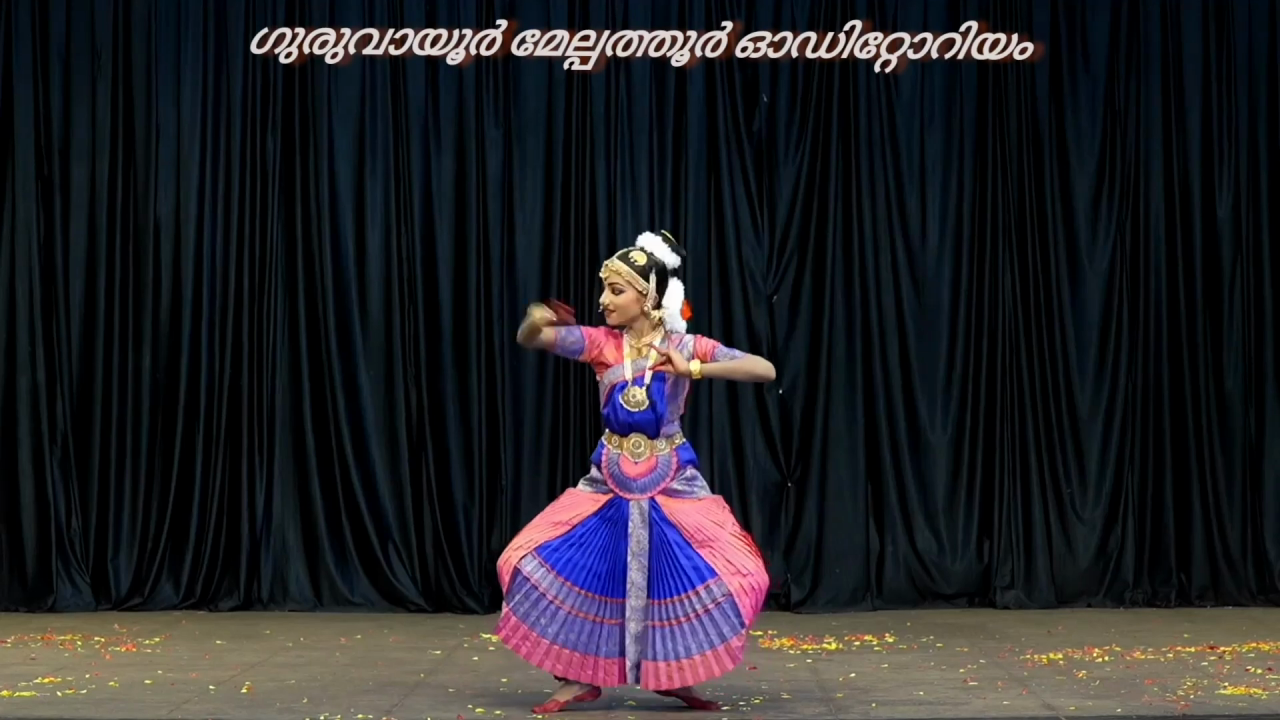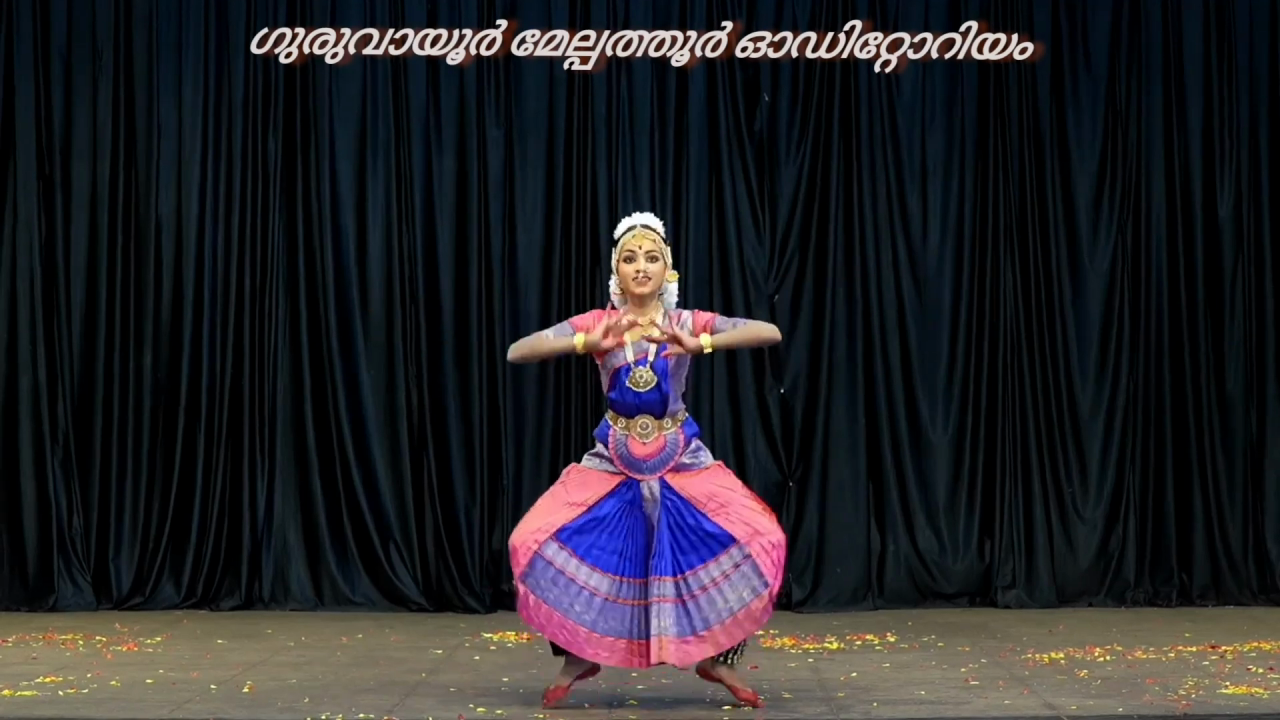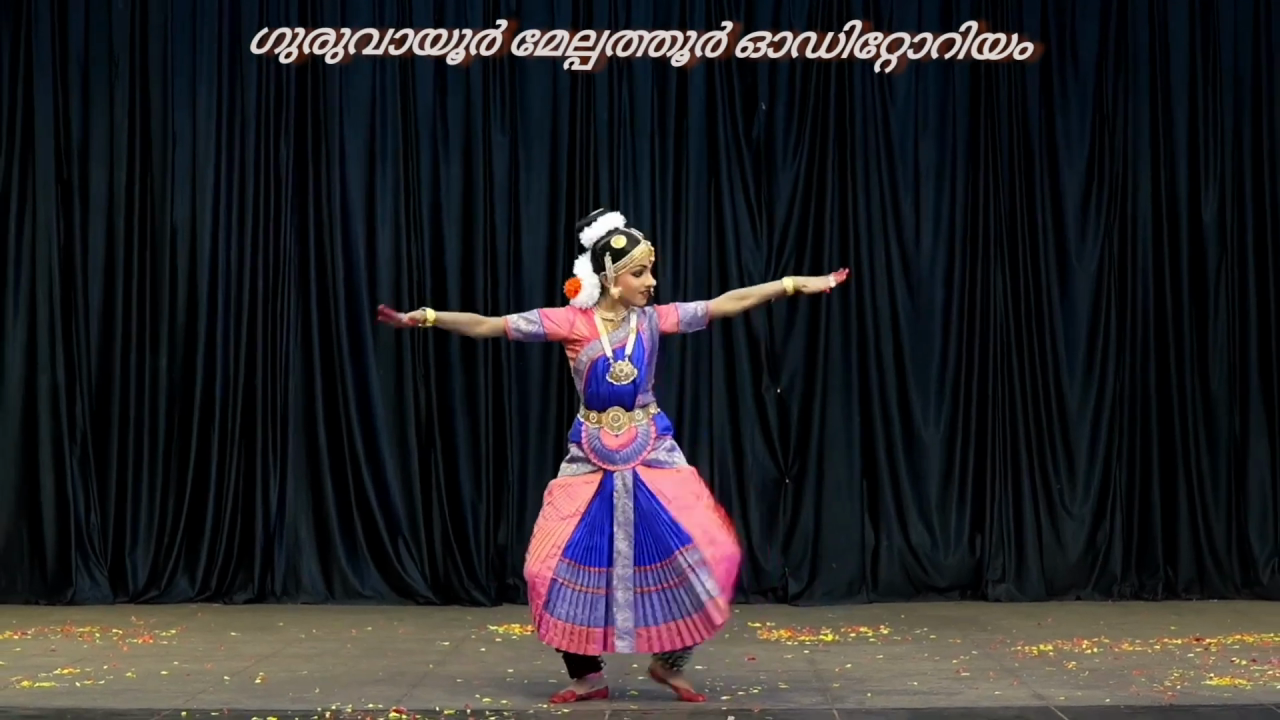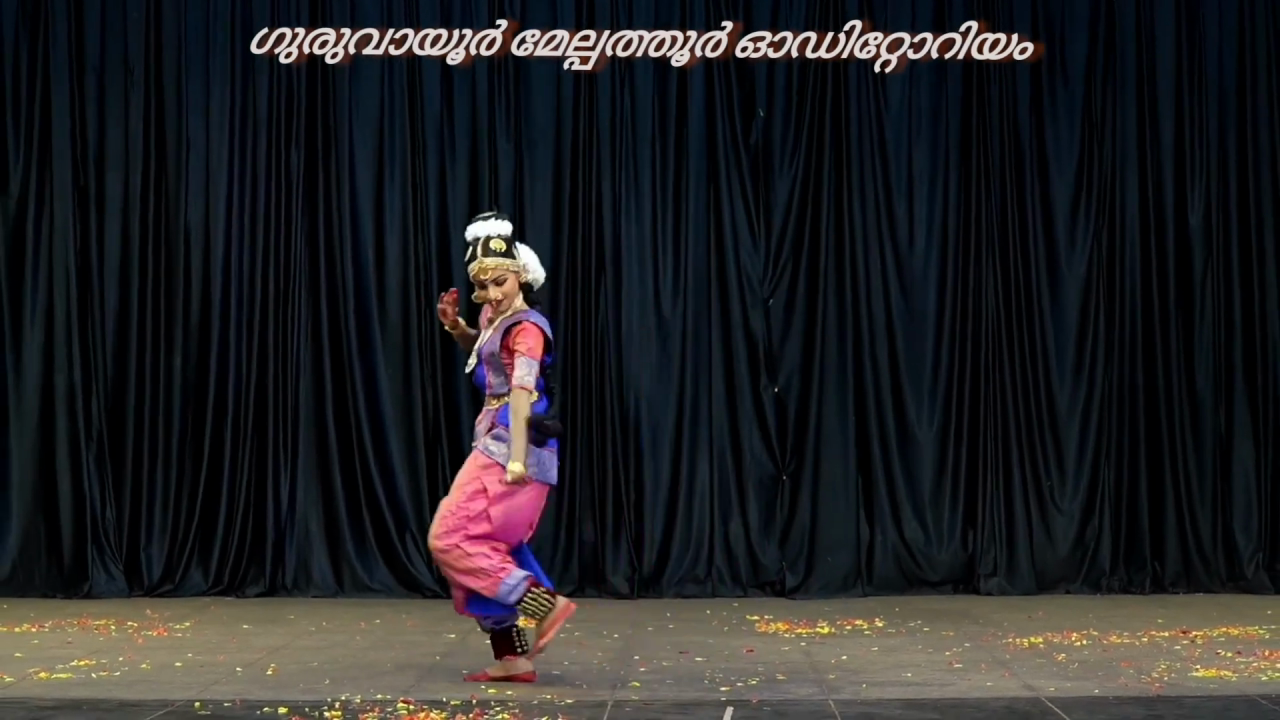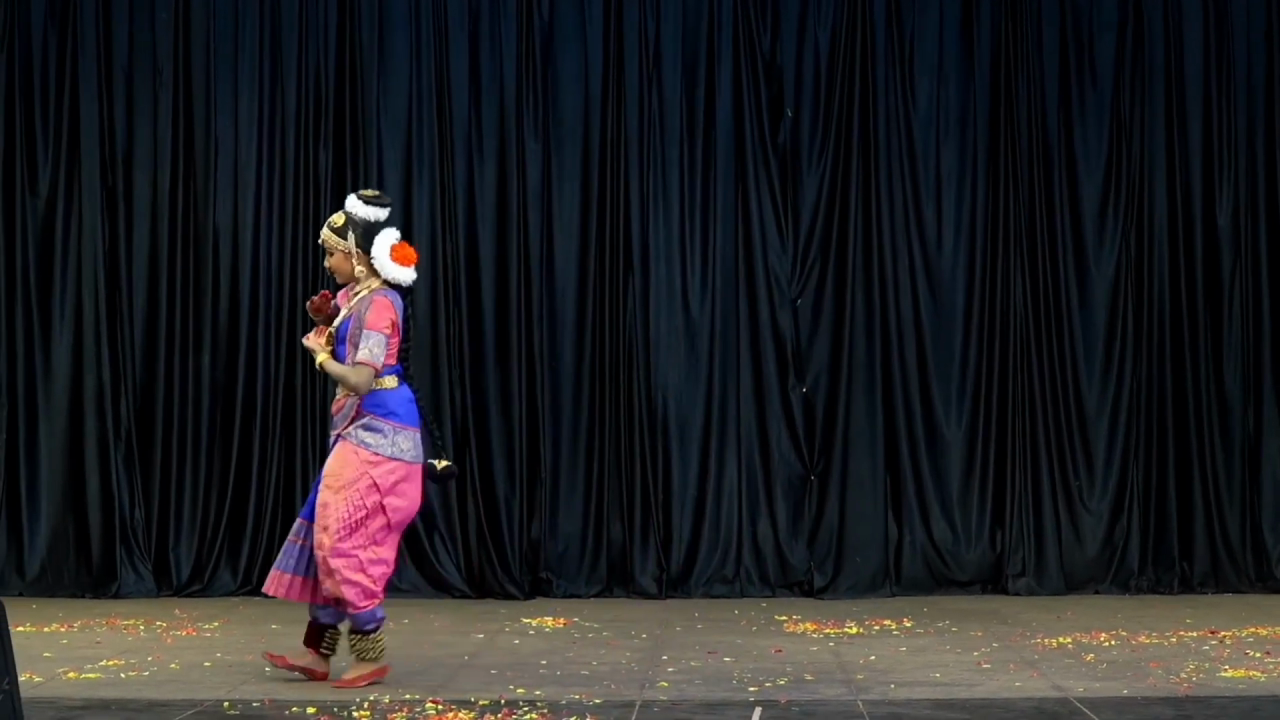
dt=1s
person 1, frame 1
left shoulder: (687, 346)
right shoulder: (600, 343)
left elbow: (765, 370)
right elbow: (530, 338)
left wrist: (690, 368)
right wrist: (540, 318)
left hip: (673, 487)
right hip: (607, 486)
left knee: (734, 577)
right knee: (531, 563)
left ankle: (677, 680)
right ankle: (580, 678)
person 1, frame 2
left shoulder: (687, 323)
right shoulder: (596, 325)
left elbow: (771, 334)
right elbow: (516, 353)
left wrist: (696, 345)
right wrist: (586, 341)
left hip: (680, 462)
right hip: (612, 464)
left knee: (750, 543)
right knee: (543, 545)
left ankle: (715, 659)
right ankle: (578, 659)
person 1, frame 3
left shoulder: (653, 318)
right shoulder: (569, 321)
left elbow: (727, 303)
right elbow: (487, 327)
left wrist: (799, 284)
right wrist: (426, 316)
left hip: (652, 455)
right hip: (590, 461)
left knee: (704, 551)
right knee: (553, 566)
left ankle: (668, 661)
right ankle: (587, 676)
person 1, frame 4
left shoulder: (526, 327)
right shoulder: (493, 316)
left elbow: (521, 397)
right elbow: (481, 351)
left wrist: (517, 459)
right wrist: (451, 322)
left hip: (515, 448)
right hip: (499, 446)
left knee: (451, 538)
right knee: (487, 548)
left ankle: (546, 604)
right ankle: (511, 657)
person 1, frame 5
left shoulder: (379, 303)
right shoulder: (355, 296)
left elbow: (361, 378)
right elbow: (330, 334)
left wrist: (320, 355)
right wrist: (323, 318)
left hip: (381, 431)
right hip: (360, 430)
left knee: (344, 538)
right knee: (323, 532)
left ankle: (369, 654)
right ankle: (315, 652)
